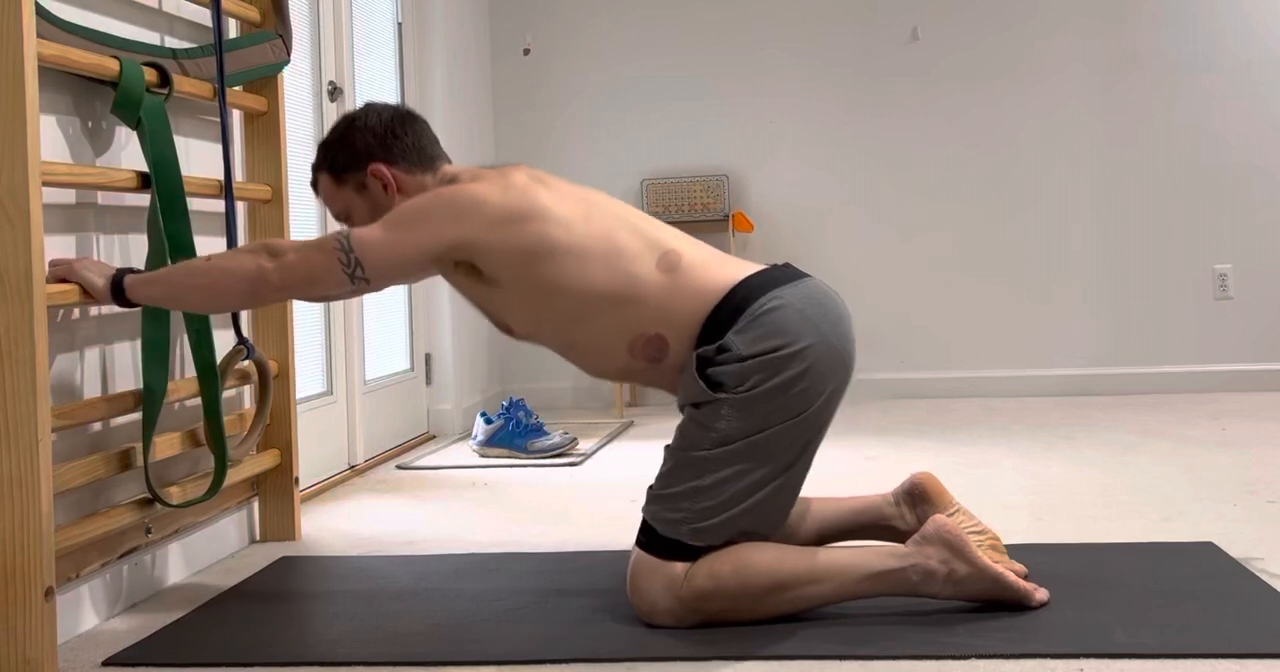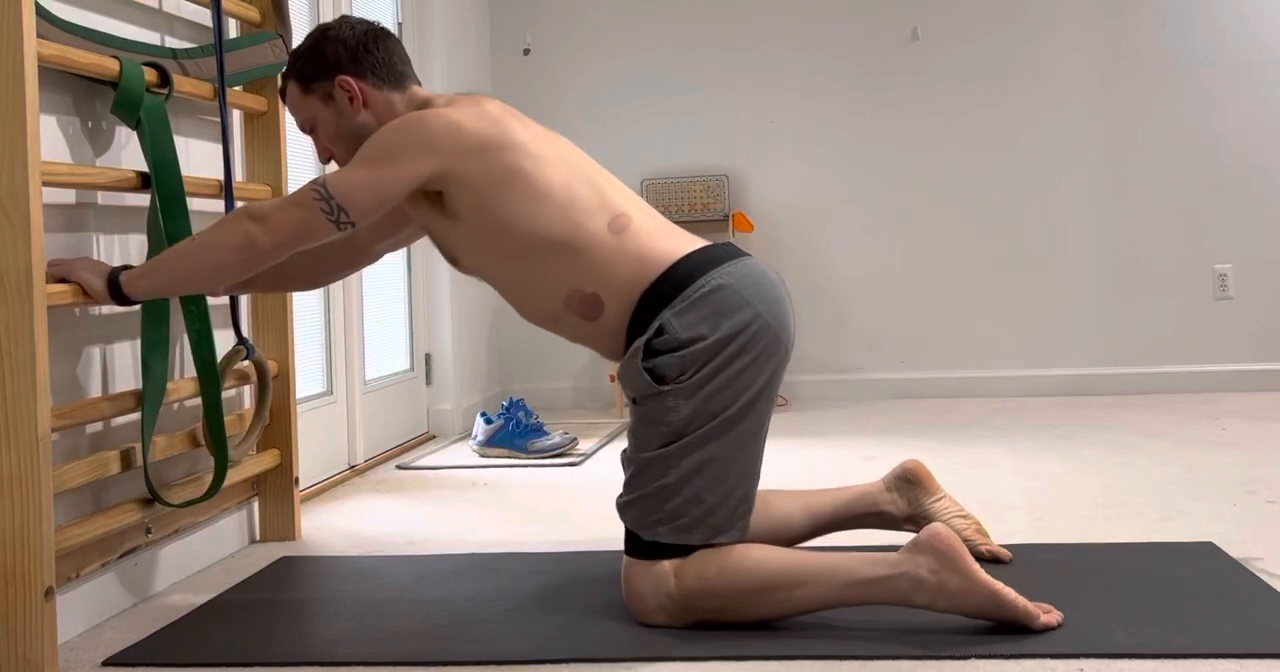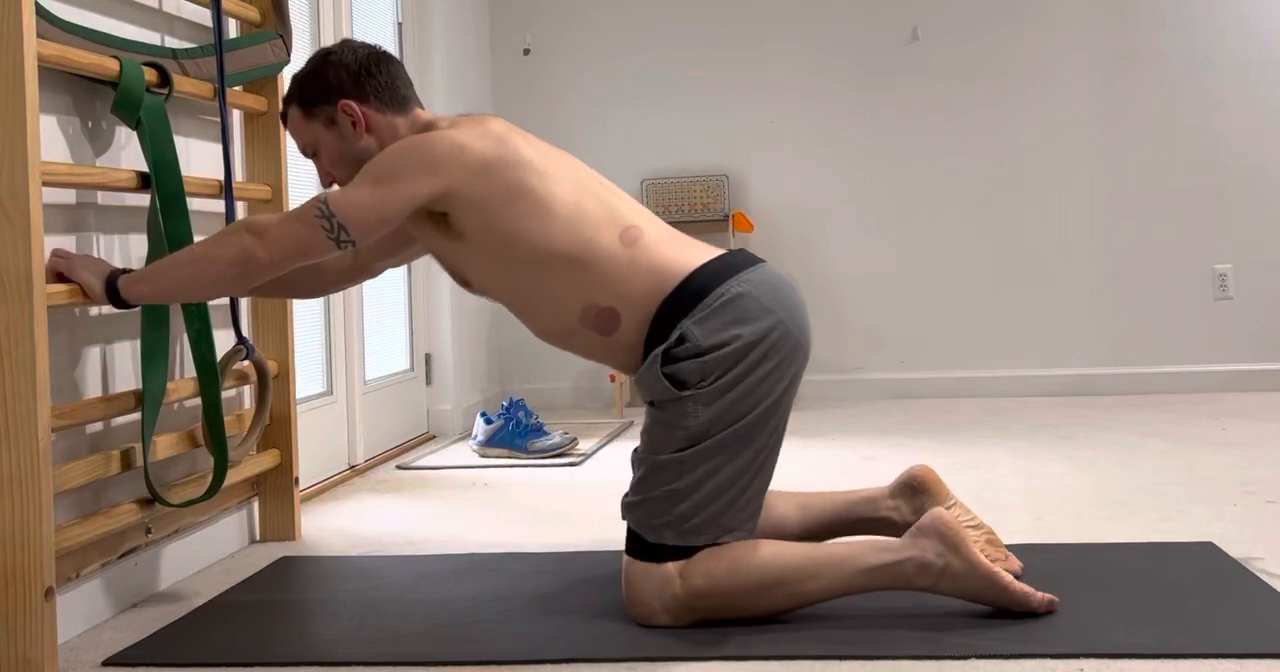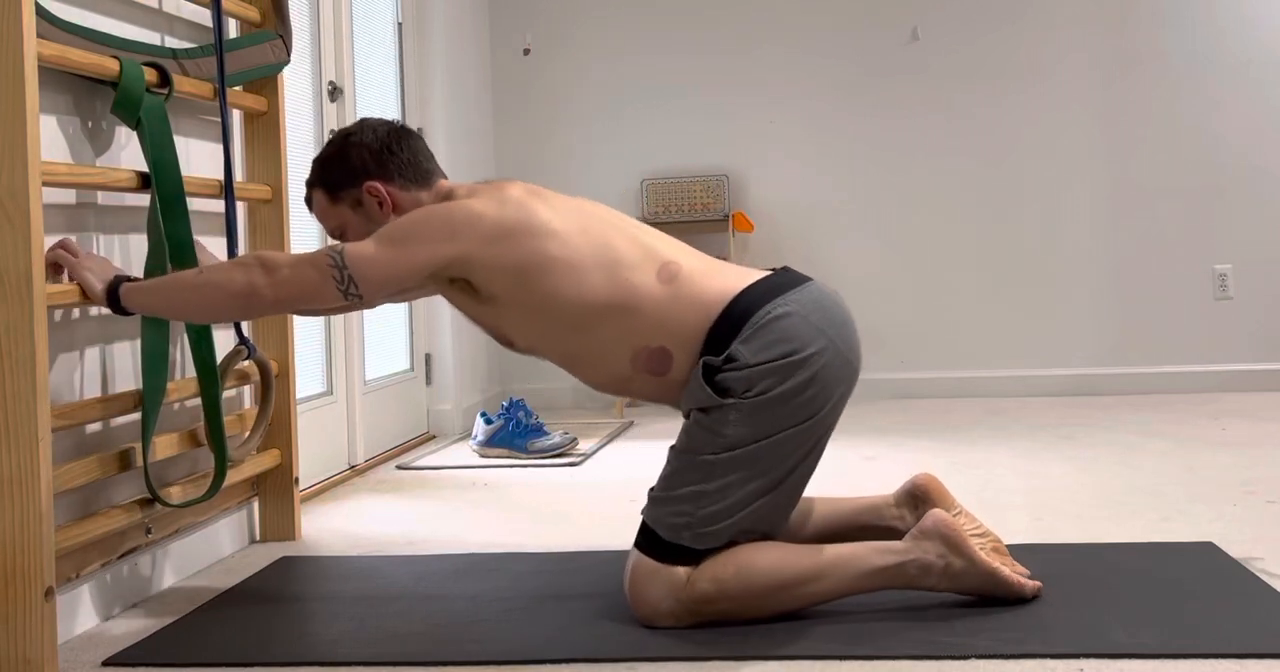
dt=0.4s
person 1, frame 1
left shoulder: (455, 211)
right shoulder: (496, 200)
left elbow: (277, 271)
right elbow: (310, 274)
left wrist: (121, 283)
right wrist: (172, 280)
left hip: (767, 347)
right hip: (798, 320)
left knee: (663, 587)
right knee: (716, 537)
left ankle: (922, 562)
right ankle: (900, 510)
person 1, frame 2
left shoulder: (427, 133)
right shoulder: (449, 157)
left elbow: (268, 232)
right elbow: (334, 257)
left wrist: (121, 283)
right wrist: (197, 276)
left hip: (701, 322)
right hip: (732, 301)
left knee: (661, 588)
right knee: (703, 538)
left ankle: (919, 570)
right ankle: (891, 497)
person 1, frame 3
left shoulder: (429, 154)
right shoulder: (448, 183)
left elbow: (266, 245)
right elbow: (335, 268)
left wrist: (120, 284)
right wrist: (197, 280)
left hip: (720, 331)
right hip: (745, 310)
left knee: (662, 588)
right knee: (708, 537)
left ankle: (916, 555)
right ankle: (894, 502)
person 1, frame 4
left shoulder: (450, 226)
right shoulder: (482, 224)
left elbow: (275, 284)
right elbow: (315, 288)
left wrist: (118, 289)
right wrist: (211, 284)
left hip: (772, 351)
right hip: (799, 323)
left knee: (662, 589)
right knee: (717, 539)
left ankle: (917, 558)
right ankle: (900, 509)
